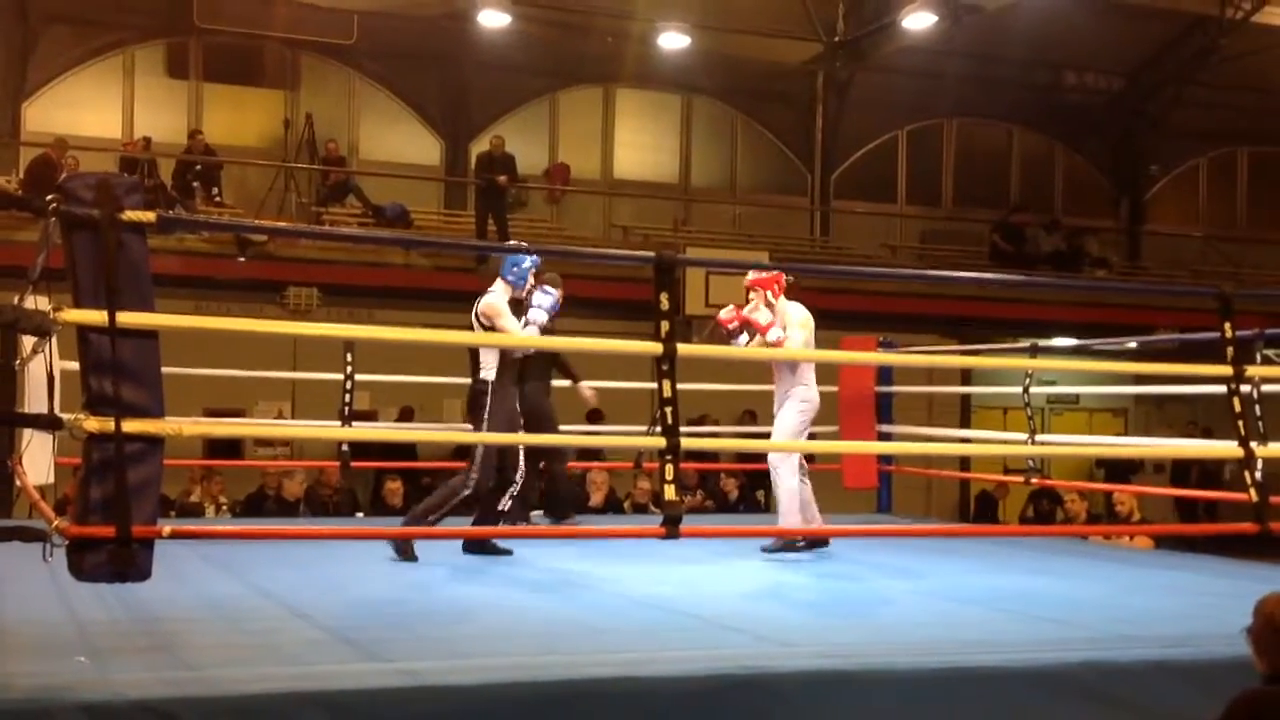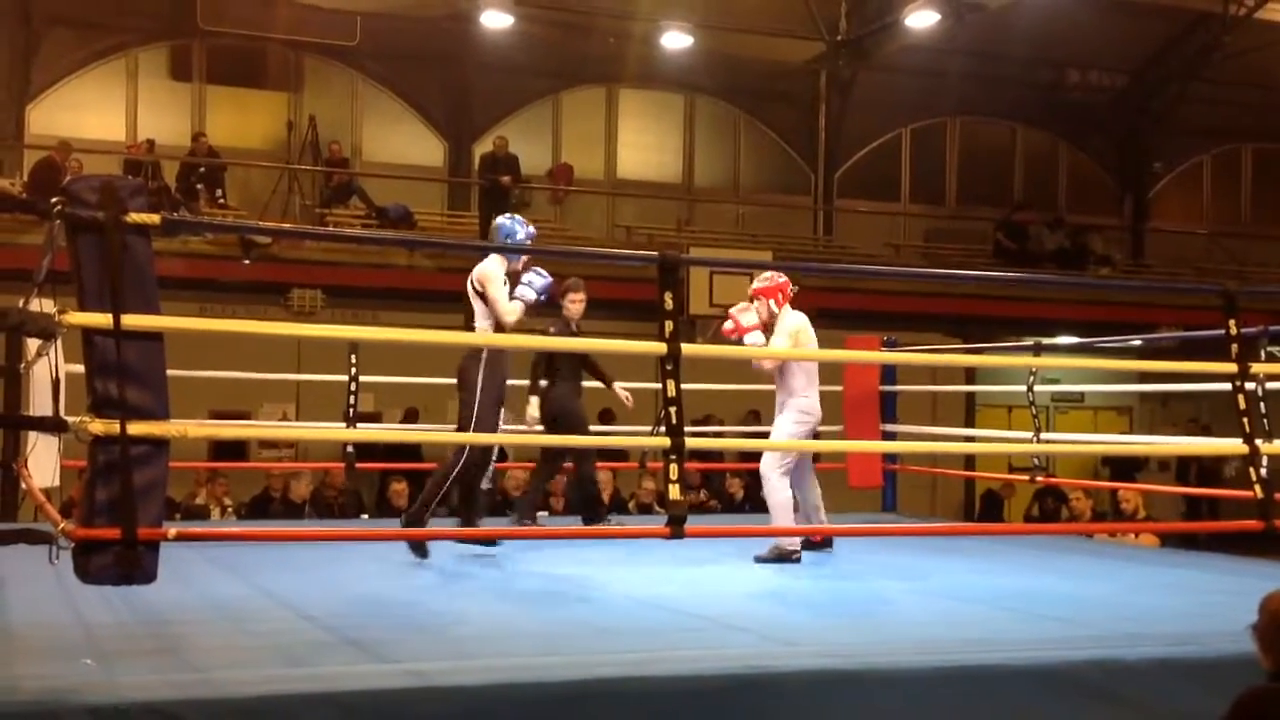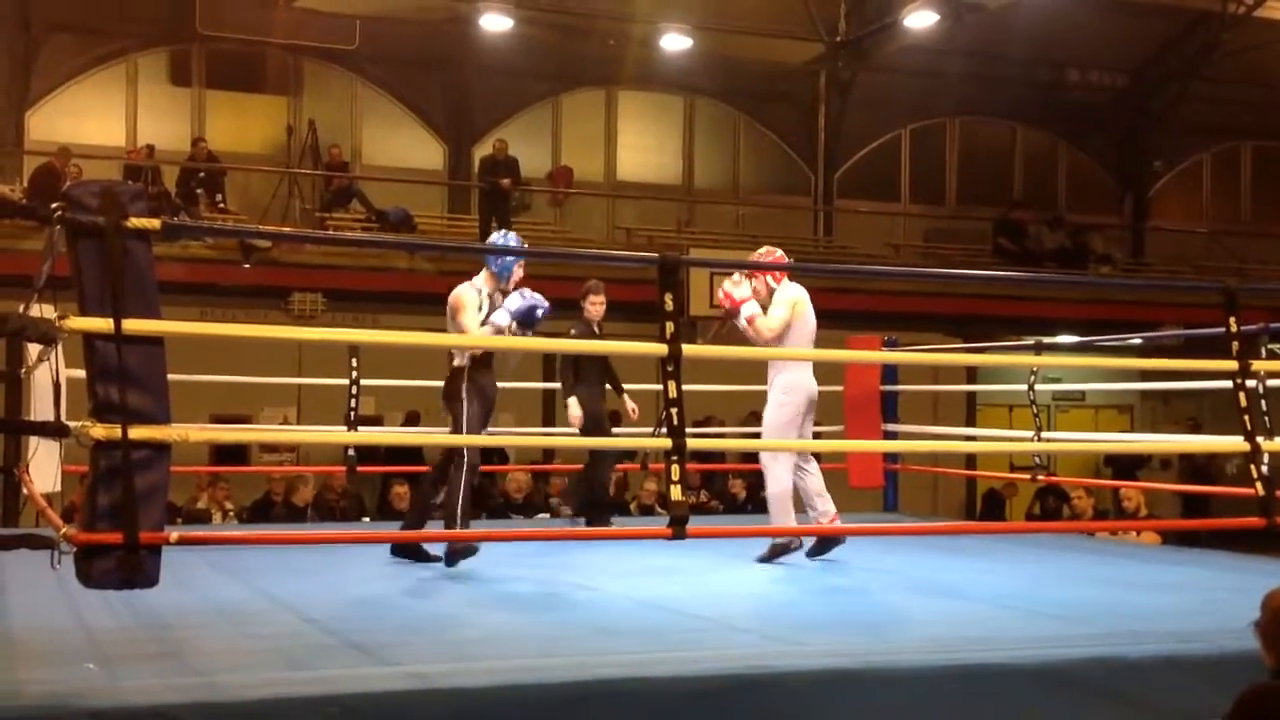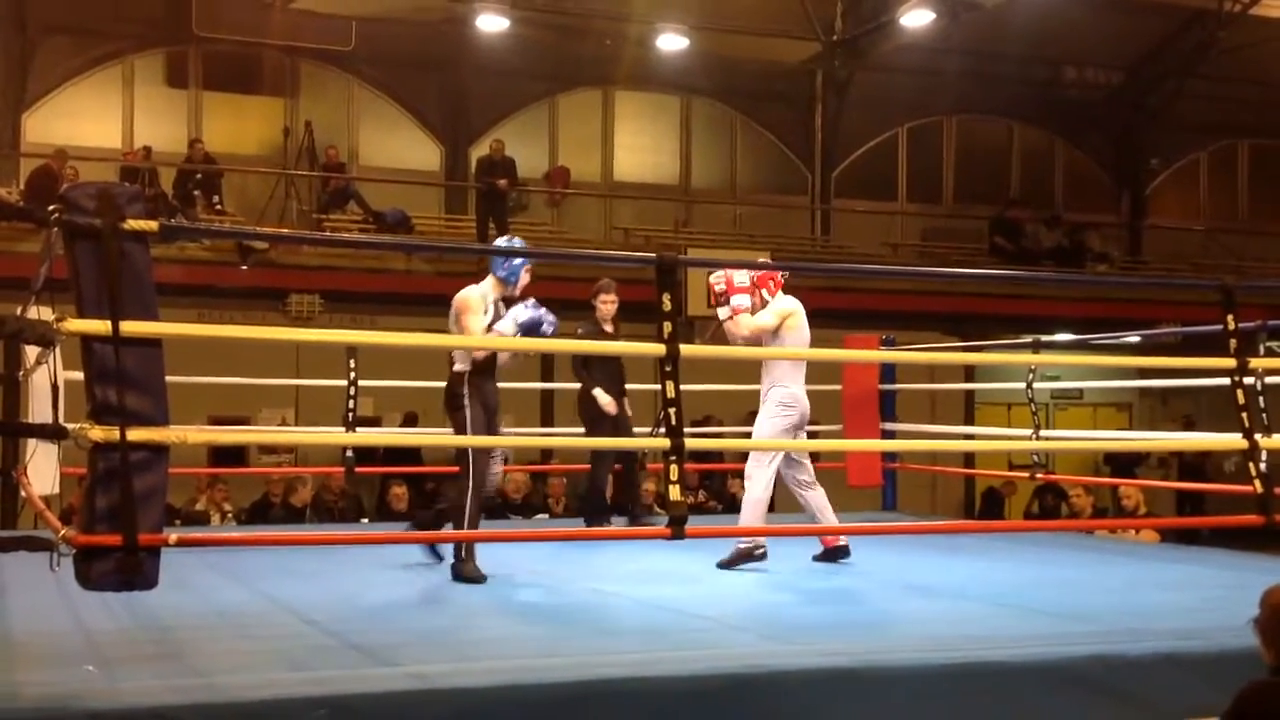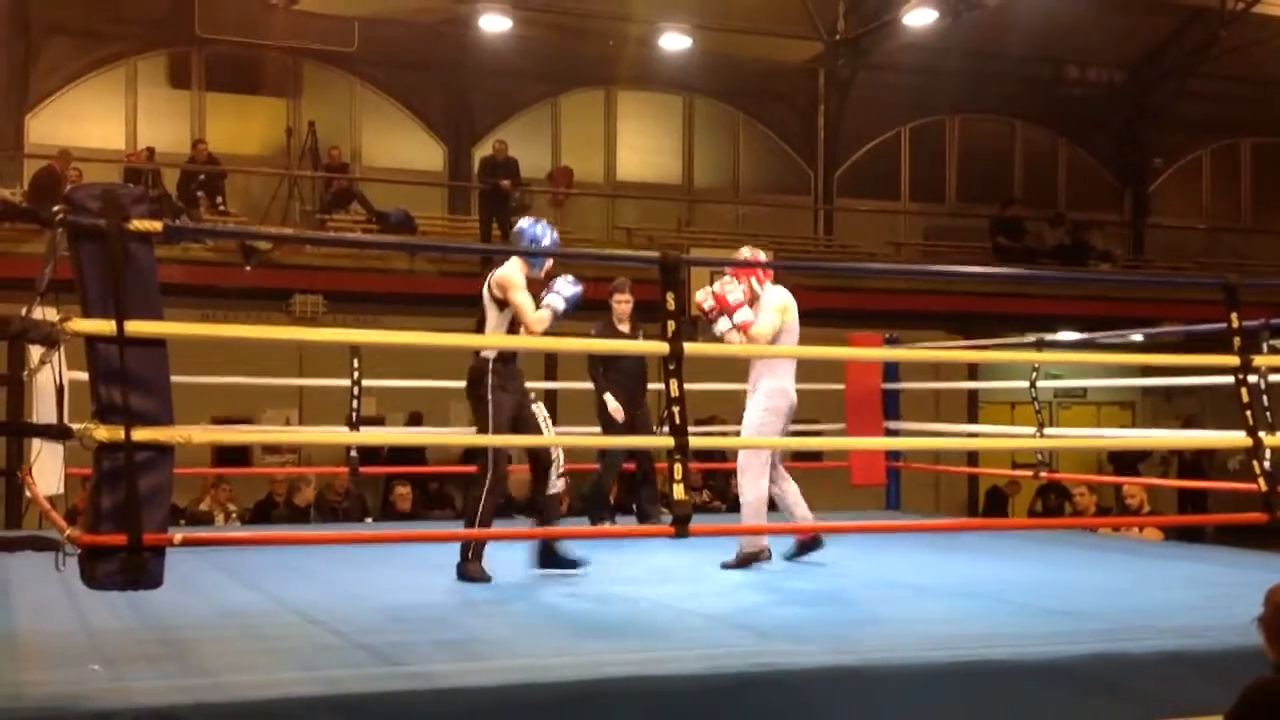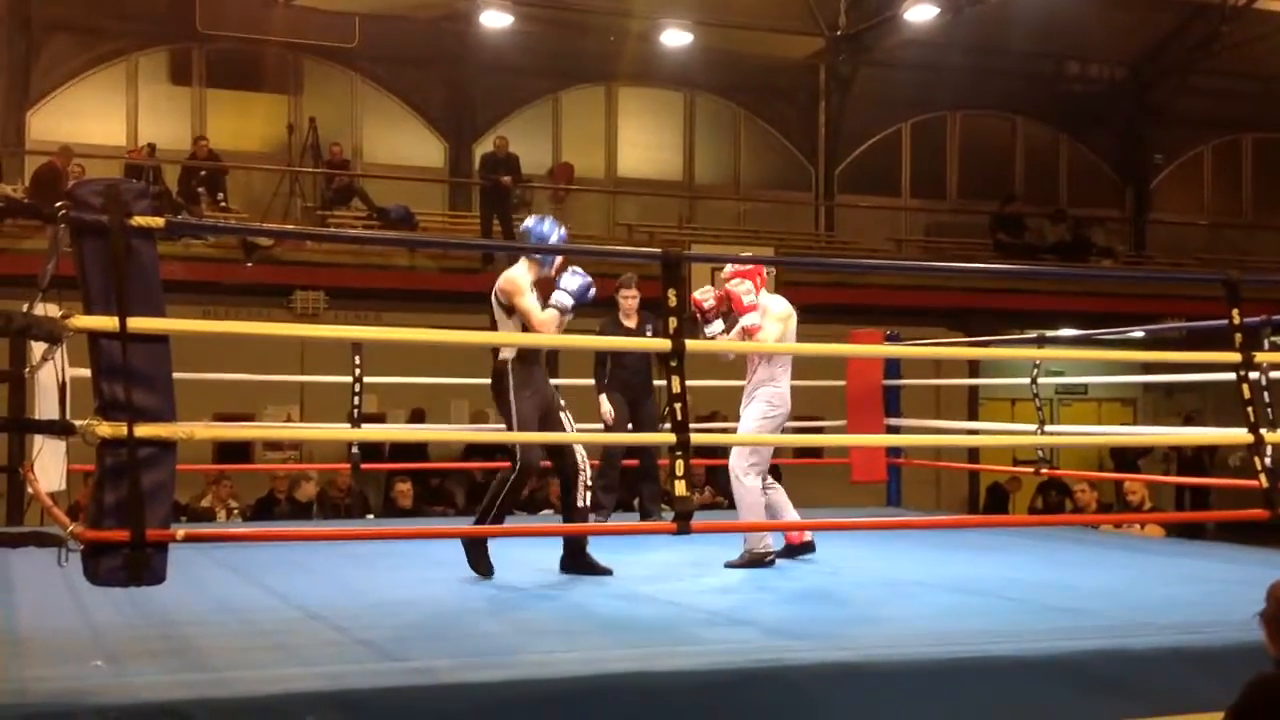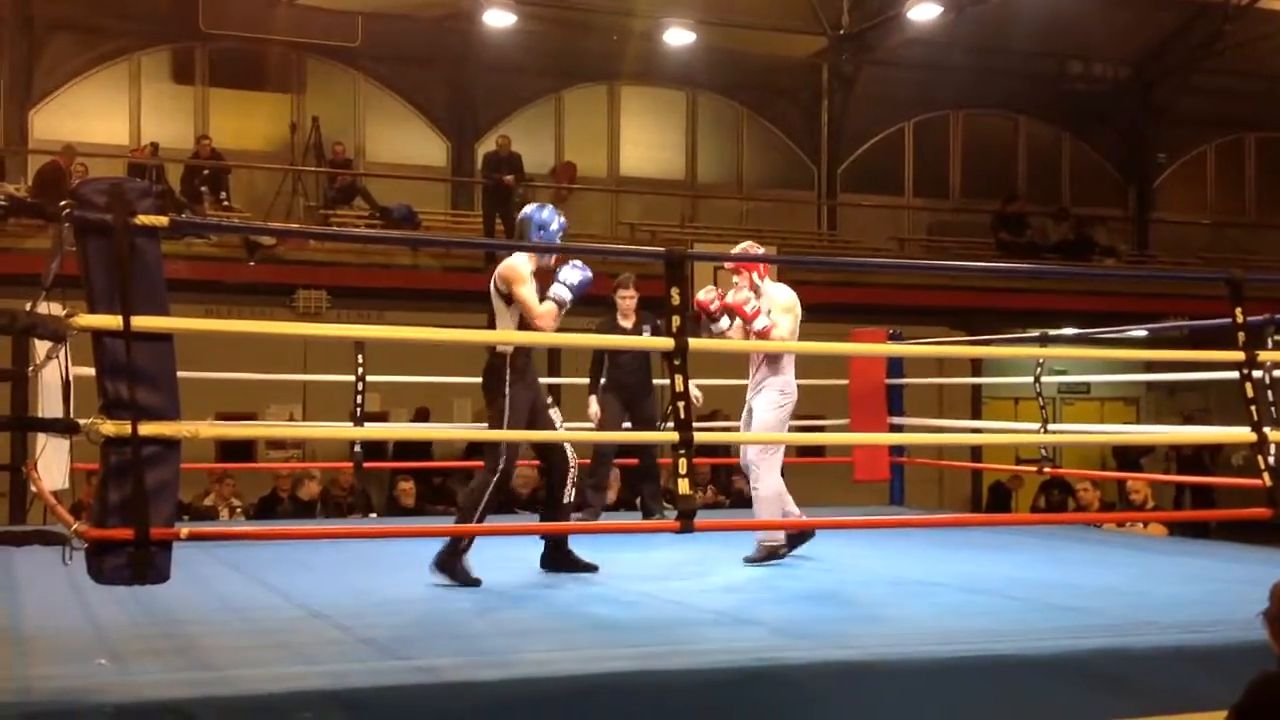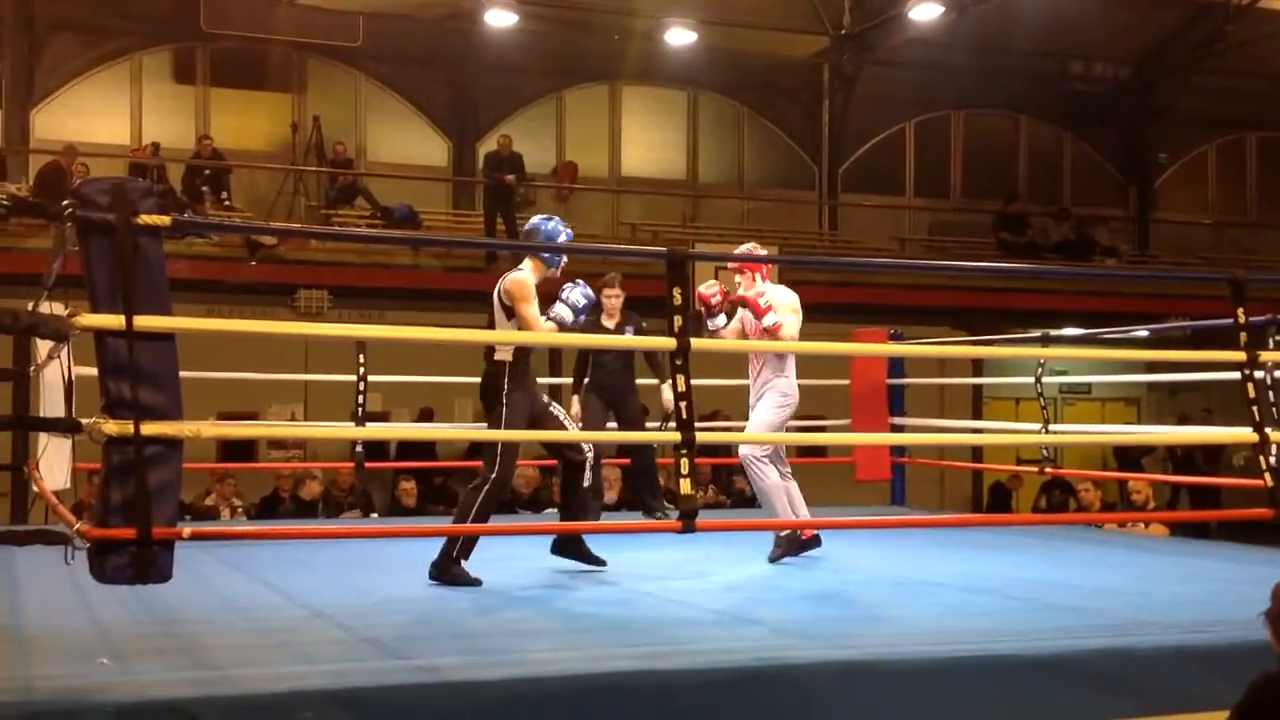
dt=0.2s
person 1, frame 1
left shoulder: (500, 304)
right shoulder: (493, 303)
left elbow: (514, 348)
left wrist: (534, 317)
right wrist: (540, 313)
left hip: (503, 394)
right hip: (490, 396)
left knee: (512, 471)
right knee: (473, 476)
left ankle: (478, 537)
right ankle: (409, 529)
person 1, frame 2
left shoulder: (496, 276)
right shoulder: (488, 271)
right elbow: (507, 319)
left wrist: (527, 298)
right wrist: (528, 292)
left hip: (492, 366)
right hip: (480, 366)
left knee: (485, 450)
right knee: (469, 448)
left ankle: (469, 522)
right ankle: (416, 518)
person 1, frame 3
left shoulder: (497, 297)
right shoulder: (466, 293)
left wrist: (524, 321)
right wrist: (506, 314)
left hip: (485, 385)
right hip: (465, 383)
left knee: (452, 461)
right knee: (467, 458)
left ankle: (407, 539)
right ankle: (455, 539)
person 1, frame 4
left shoulder: (499, 304)
right shoulder: (470, 298)
right elbow: (476, 349)
left wrist: (528, 332)
right wrist: (512, 322)
left hip: (487, 391)
right hip: (467, 390)
left knee: (487, 476)
right knee: (475, 469)
left ankle: (428, 522)
right ankle: (464, 559)
person 1, frame 5
left shoulder: (516, 282)
right shoulder: (507, 276)
right elbow: (534, 325)
left wrist: (553, 303)
right wrist: (559, 300)
left hip: (511, 379)
right hip: (490, 379)
left knee: (548, 456)
right knee: (494, 469)
left ankle: (546, 547)
right ankle: (471, 557)
person 1, frame 6
left shoulder: (530, 284)
right shoulder: (513, 281)
left elbow: (547, 334)
right elbow: (540, 325)
left wrist: (568, 301)
right wrist: (565, 295)
left hip: (537, 380)
right hip: (514, 379)
left knee: (574, 460)
right knee: (526, 462)
left ankle: (575, 552)
right ankle: (478, 538)
person 1, frame 7
left shoulder: (525, 273)
right shoulder: (514, 269)
left elbow: (542, 326)
right elbow: (541, 322)
left wrist: (561, 293)
right wrist: (565, 289)
left hip: (525, 377)
right hip: (506, 376)
left knee: (561, 460)
right knee: (501, 465)
left ankle: (556, 551)
right ankle: (452, 555)
person 1, frame 8
left shoulder: (529, 285)
right shoulder: (518, 282)
right elbow: (537, 335)
left wrist: (567, 309)
right wrist: (569, 309)
left hip: (524, 384)
right hip: (505, 385)
left knee: (579, 451)
right knee: (497, 474)
left ankle: (569, 539)
right ankle: (448, 561)
person 2, frame 1
left shoulder: (795, 312)
right shoulder: (774, 317)
left wrist: (766, 328)
right wrist: (736, 331)
left hip: (800, 397)
right hip: (786, 399)
left knee: (781, 460)
right knee: (793, 467)
left ankle: (792, 533)
right ankle: (813, 533)
person 2, frame 2
left shoulder: (790, 322)
right shoulder: (787, 323)
left elbow: (769, 363)
right elbow: (763, 366)
left wrist: (750, 331)
right wrist: (743, 335)
left hip: (799, 408)
right hip: (802, 407)
left knee: (773, 470)
right knee: (800, 473)
left ankle: (786, 546)
right ankle: (820, 534)
person 2, frame 3
left shoulder: (789, 293)
right shoulder: (789, 298)
left elbow: (767, 334)
right elbow: (759, 338)
left wrist: (745, 303)
right wrist: (737, 307)
left hip: (790, 385)
right hip: (801, 386)
left knee: (774, 458)
right knee: (801, 458)
left ankle: (786, 535)
right ankle: (828, 524)
person 2, frame 4
left shoulder: (785, 304)
right shoulder: (780, 311)
left elbow: (745, 330)
right elbow: (738, 337)
left wrist: (739, 293)
right wrist: (722, 301)
left hip: (783, 399)
right hip: (788, 401)
left knee: (757, 469)
right knee: (800, 476)
left ankle: (751, 544)
right ankle: (835, 541)
person 2, frame 5
left shoulder: (776, 297)
right shoulder: (760, 304)
left elbow: (759, 339)
right elbow: (740, 343)
left wrist: (737, 306)
right wrist: (715, 315)
left hip: (772, 391)
right hip: (768, 392)
left knee: (751, 465)
right knee: (771, 469)
left ankle: (754, 545)
right ankle: (806, 532)
person 2, frame 6
left shoulder: (776, 306)
right shoulder: (752, 310)
left elbow: (764, 344)
left wrist: (743, 309)
right wrist: (709, 316)
left hip: (770, 398)
right hip: (755, 399)
left knee: (742, 469)
right knee: (757, 474)
left ankle: (758, 548)
right ankle: (798, 537)
person 2, frame 7
left shoulder: (782, 295)
right shoulder: (749, 301)
left elbow: (779, 341)
right elbow: (733, 342)
left wrist: (749, 313)
right wrist: (715, 316)
left hip: (777, 388)
right hip: (757, 390)
left knee: (759, 460)
right knee: (755, 463)
left ankle: (771, 540)
right ankle: (793, 527)
person 2, frame 8
left shoulder: (783, 297)
right shoulder: (747, 304)
left elbow: (787, 340)
right elbow: (728, 340)
left wrist: (761, 308)
right wrist: (713, 310)
left hip: (780, 389)
right hip: (760, 392)
left knee: (751, 452)
right knee: (775, 465)
left ankle: (787, 526)
right ankle: (805, 531)
person 3, frame 1
left shoulder: (546, 325)
left elbow: (555, 359)
left wrist: (579, 384)
left hip: (536, 395)
right hip: (532, 395)
left knee: (532, 456)
right knee: (555, 454)
right ankle: (561, 513)
person 3, frame 2
left shoulder: (574, 328)
right shoulder: (556, 329)
left elbow: (587, 362)
right elbow: (538, 366)
left wrist: (614, 387)
right wrist: (533, 401)
left hip: (565, 398)
right hip: (562, 398)
left knee: (550, 460)
right knee: (584, 456)
left ankle: (526, 512)
right ankle: (594, 516)
person 3, frame 3
left shoulder: (597, 330)
right shoulder: (578, 331)
right elbow: (565, 370)
left wrist: (624, 397)
right wrist: (571, 401)
left hip: (597, 400)
right hip: (586, 401)
left knee: (602, 458)
right knee: (603, 458)
right ankle: (598, 517)
person 3, frame 4
left shoulder: (616, 329)
right shoulder: (586, 330)
right elbow: (577, 368)
left wrist: (625, 400)
right wrist: (598, 392)
left hip: (616, 400)
right hip: (594, 401)
left knee: (630, 457)
right knee: (603, 458)
left ankle: (635, 514)
right ankle: (596, 518)
person 3, frame 5
left shoulder: (638, 330)
right shoulder: (601, 331)
right elbow: (594, 370)
left wrist: (645, 394)
right wrist: (607, 397)
left hip: (637, 400)
right hip: (613, 399)
left knee: (645, 457)
right knee: (612, 457)
left ankle: (649, 514)
right ankle: (600, 515)
person 3, frame 6
left shoulder: (650, 323)
right shoulder: (606, 326)
right elbow: (599, 366)
right wrist: (603, 397)
left hip: (645, 394)
right hip: (617, 393)
left knee: (648, 454)
right knee: (614, 450)
left ankle: (651, 510)
right ankle: (602, 507)
person 3, frame 7
left shoulder: (650, 324)
right shoulder: (605, 327)
right elbow: (597, 365)
left wrist: (689, 384)
right wrist: (592, 398)
left hip: (643, 394)
right hip: (613, 393)
left knee: (648, 452)
right knee: (603, 449)
left ankle: (652, 509)
right ankle: (591, 509)
person 3, frame 8
left shoulder: (634, 323)
right shoulder: (590, 326)
left elbow: (651, 356)
right elbow: (581, 364)
left wrist: (666, 385)
right wrist: (575, 398)
left hip: (626, 393)
right hip: (595, 394)
left knee: (641, 450)
left ankle: (653, 506)
